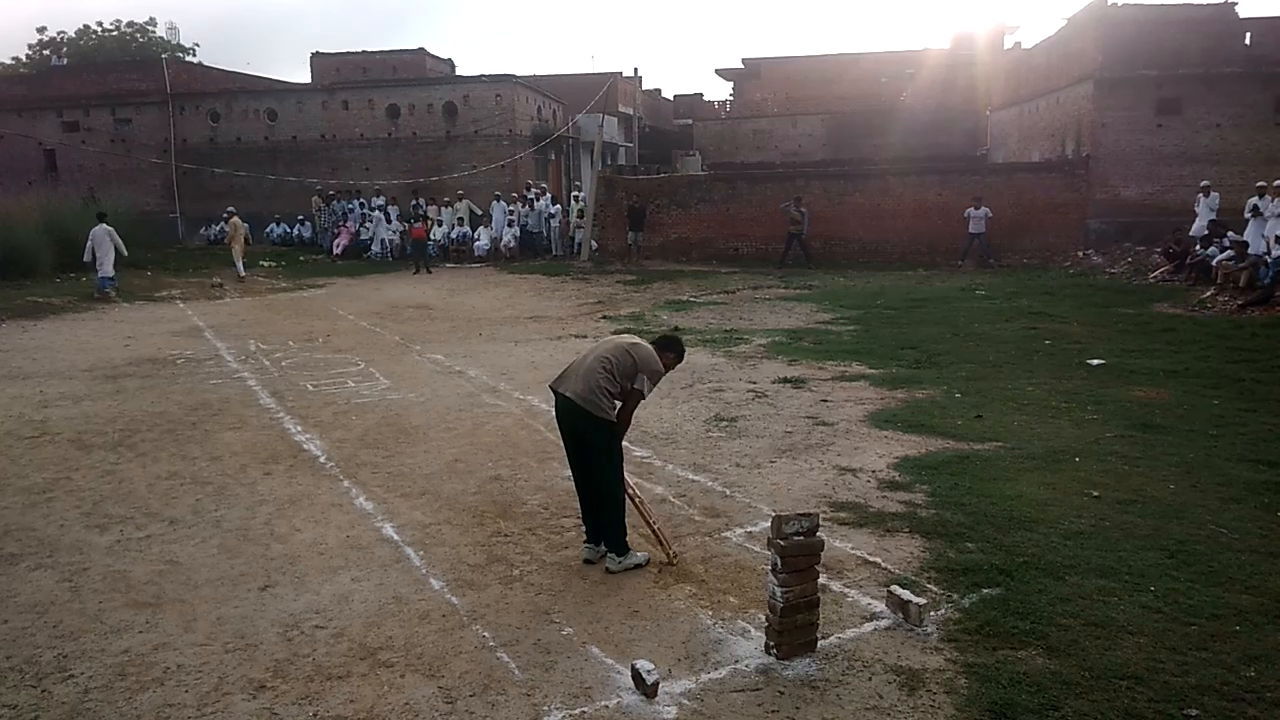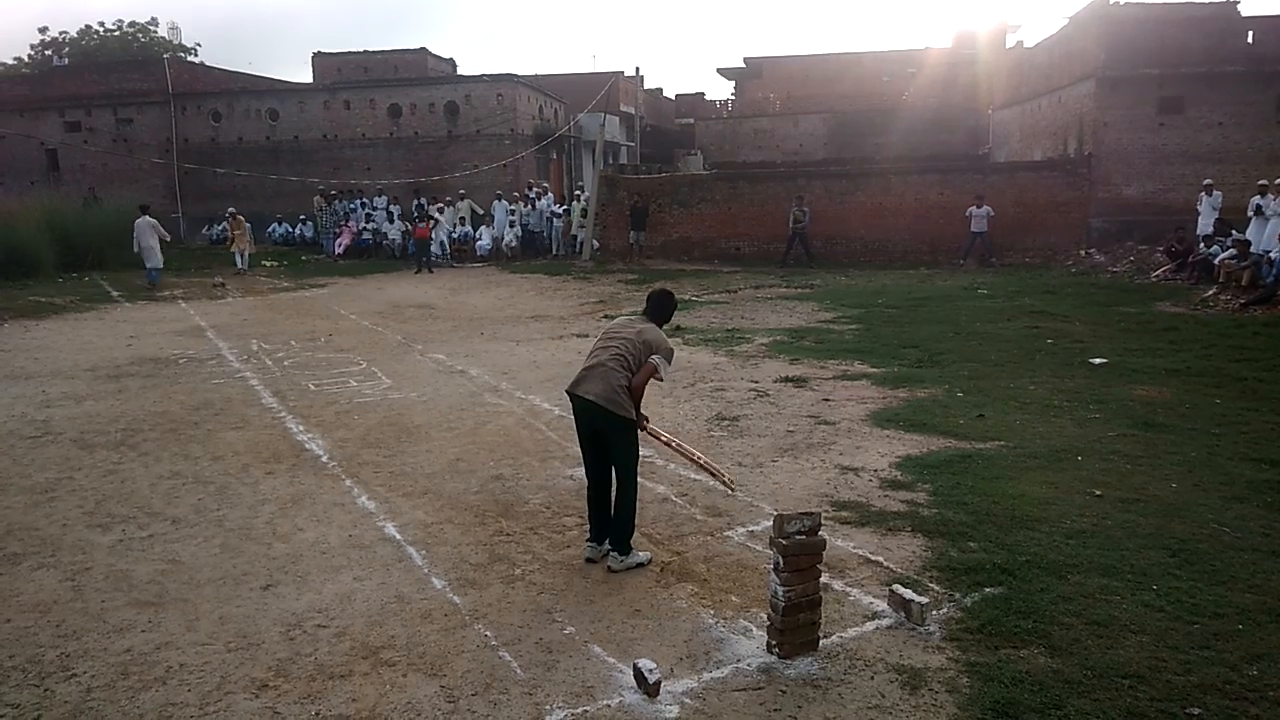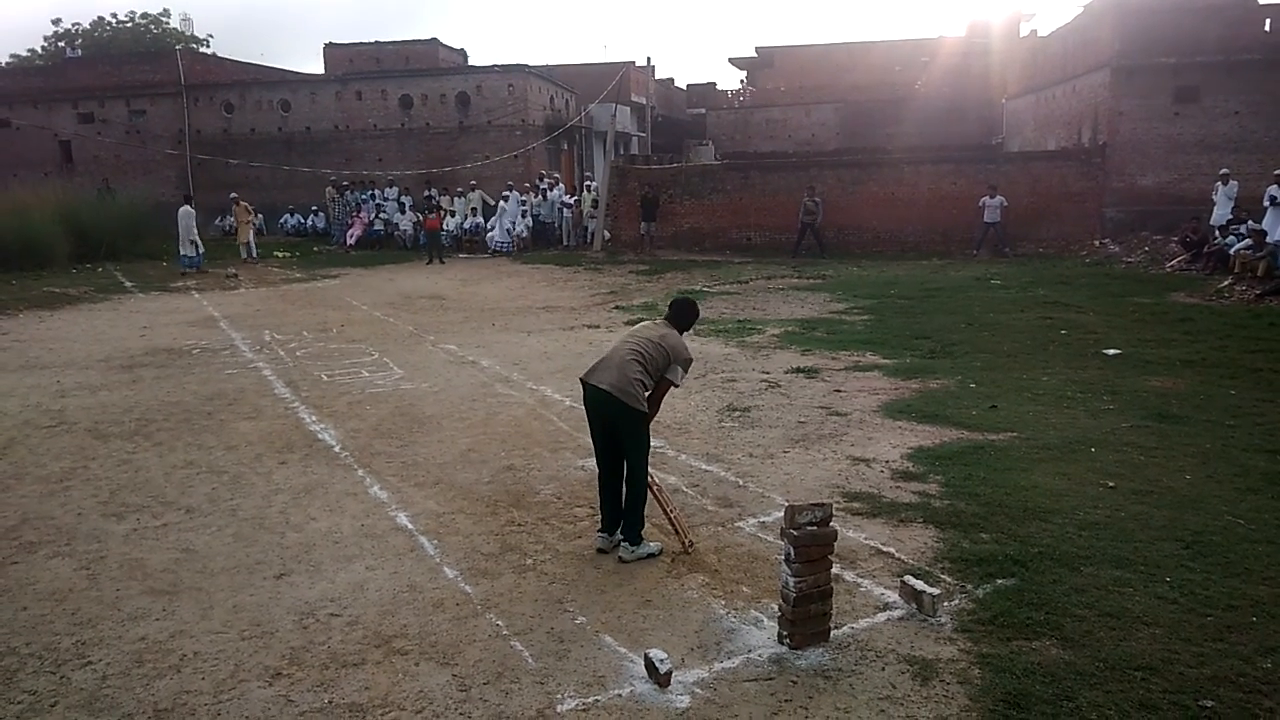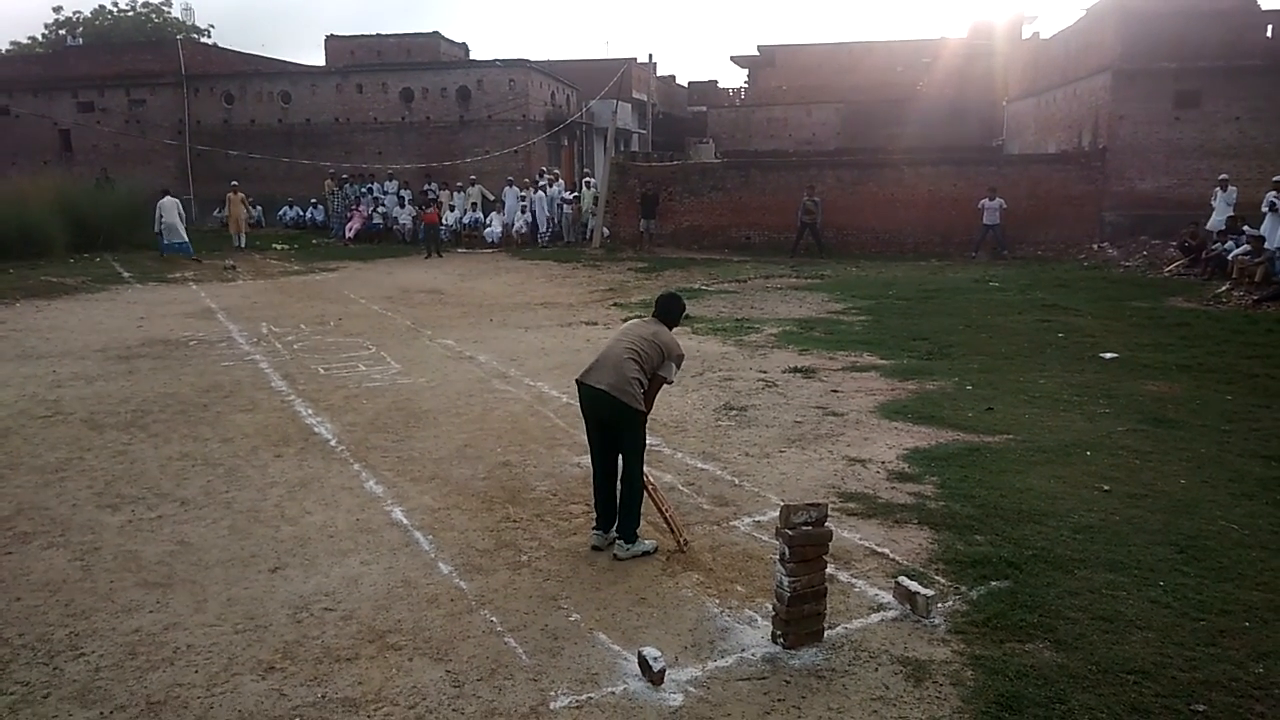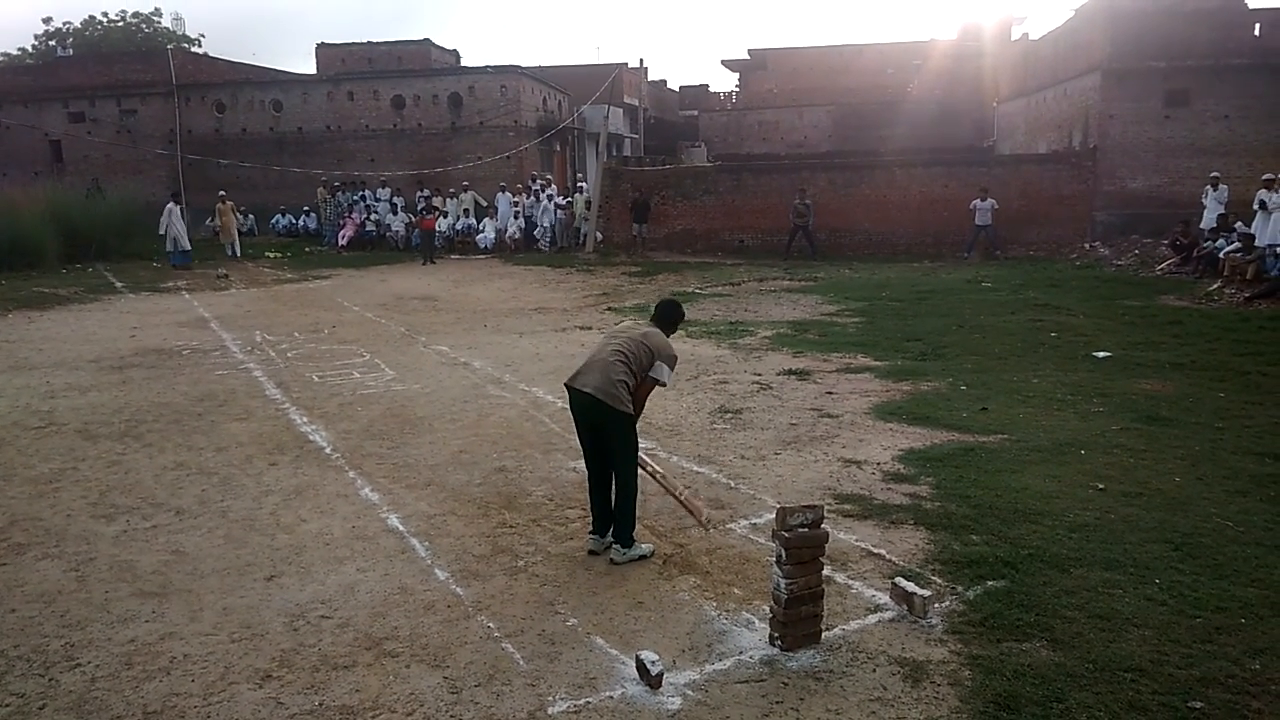
dt=1s
person 1, frame 1
left shoulder: (626, 341)
right shoulder: (654, 366)
right elbow: (626, 411)
right wrist: (614, 444)
left hip: (564, 396)
right hip: (591, 406)
left knee: (585, 479)
right knee: (611, 483)
left ankle: (593, 544)
right ankle: (618, 554)
person 1, frame 2
left shoulder: (619, 322)
right shoulder: (662, 346)
right elbow: (636, 385)
right wrist: (636, 415)
left hip: (580, 396)
right hip: (612, 406)
left knee: (597, 478)
right knee: (626, 482)
left ankle: (596, 543)
right ankle: (620, 553)
person 1, frame 3
left shoulder: (643, 326)
right shoulder: (682, 353)
right elbow: (656, 398)
left wrist: (637, 423)
right wrist: (641, 426)
left hip: (593, 387)
right hip: (625, 399)
left knee: (608, 468)
right knee: (636, 473)
left ankle: (607, 533)
right ankle: (631, 543)
person 1, frame 4
left shoulder: (631, 325)
right shoulder: (673, 348)
right elbow: (649, 394)
right wrist: (638, 421)
left hip: (588, 386)
right hip: (622, 396)
left knee: (602, 465)
right knee: (632, 471)
left ankle: (602, 531)
right ankle: (627, 541)
person 1, frame 5
left shoulder: (624, 326)
right shoulder: (666, 351)
right elbow: (639, 396)
left wrist: (624, 424)
right wrist: (628, 427)
left hip: (578, 390)
right hip: (609, 399)
left knee: (597, 470)
right knee: (626, 476)
left ankle: (598, 535)
right ankle: (623, 545)
